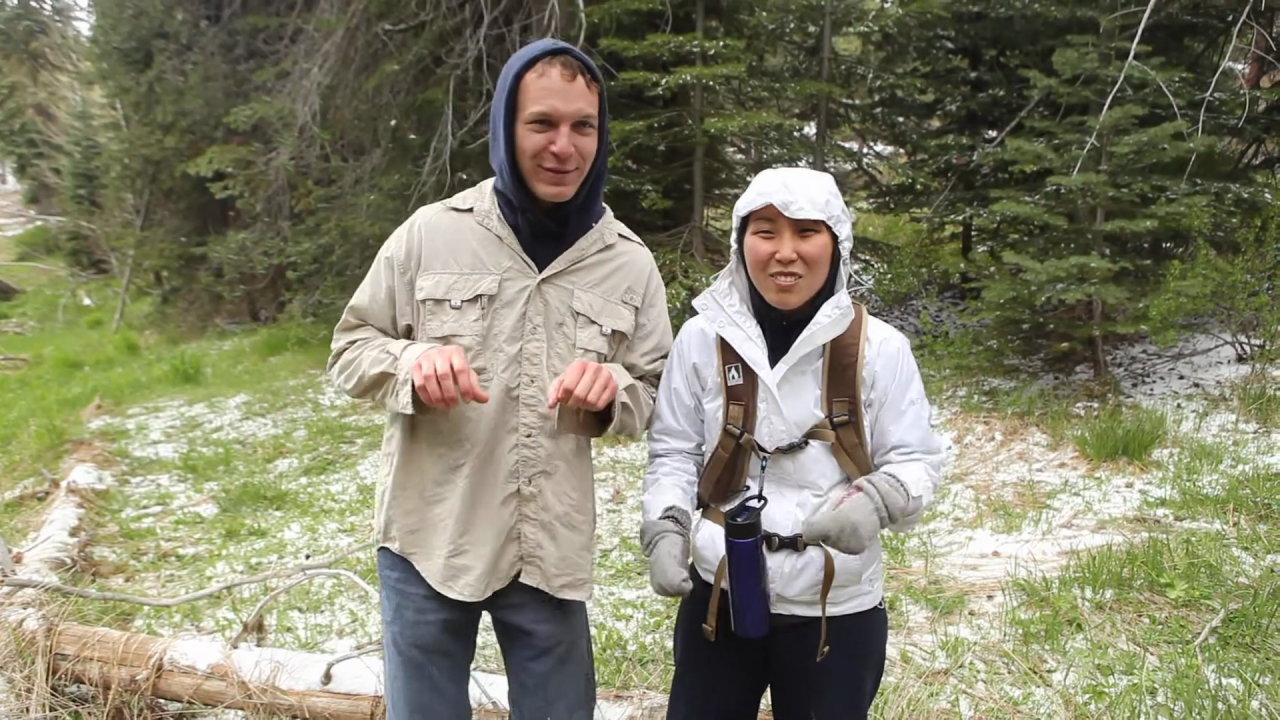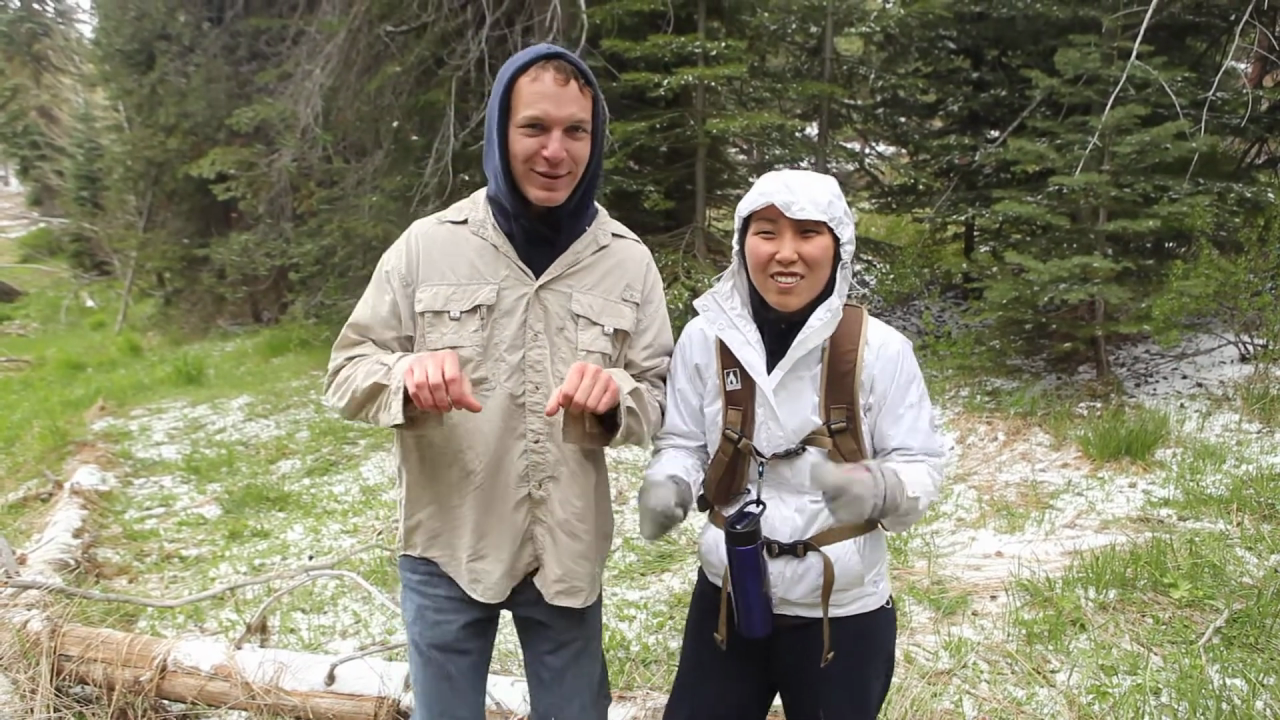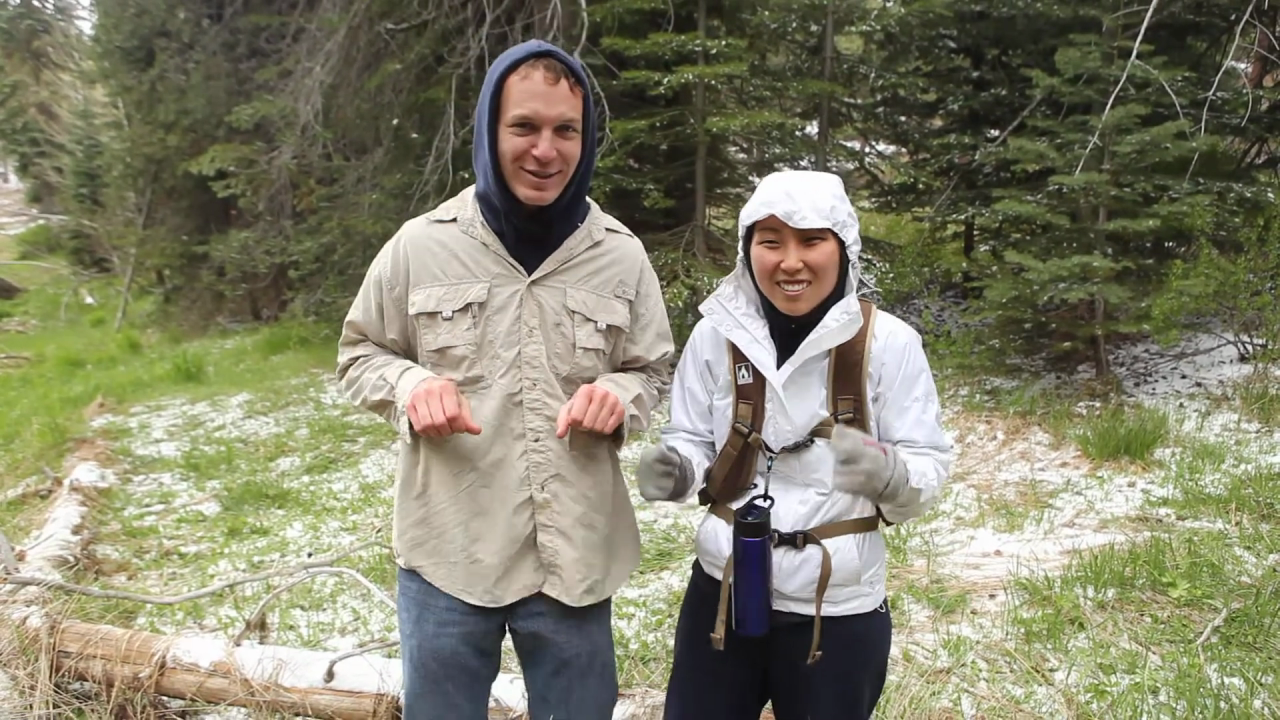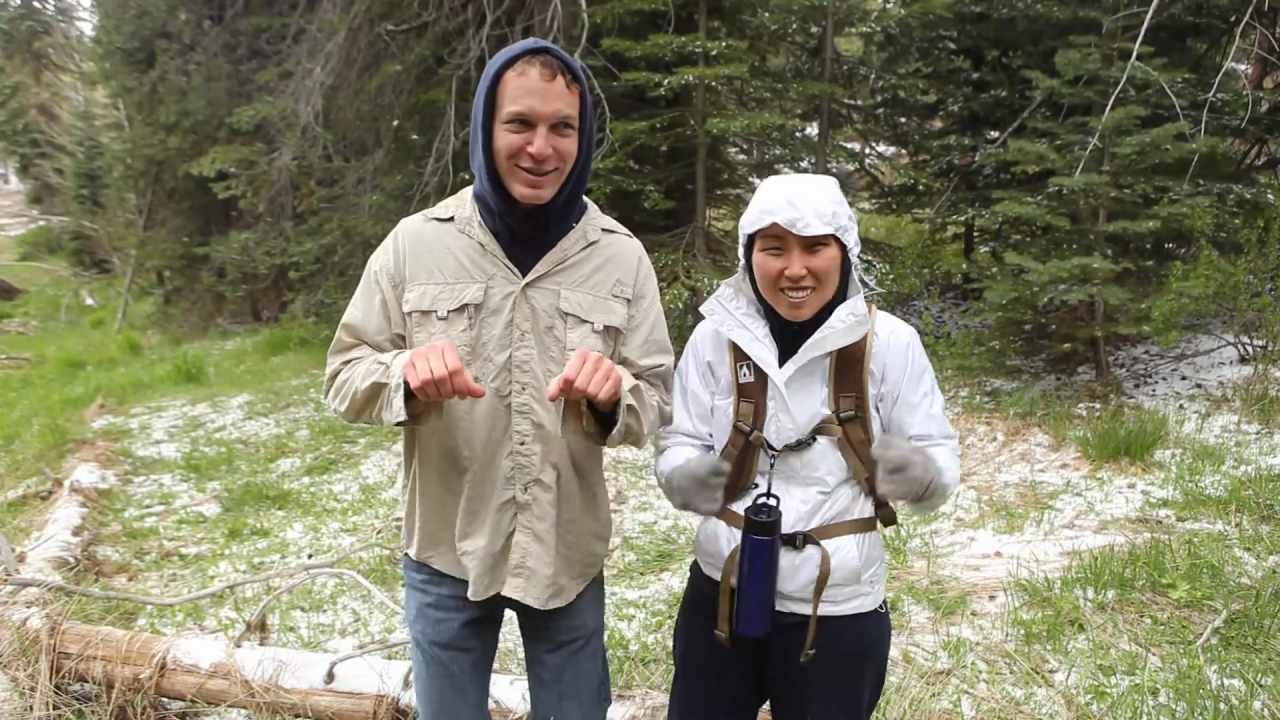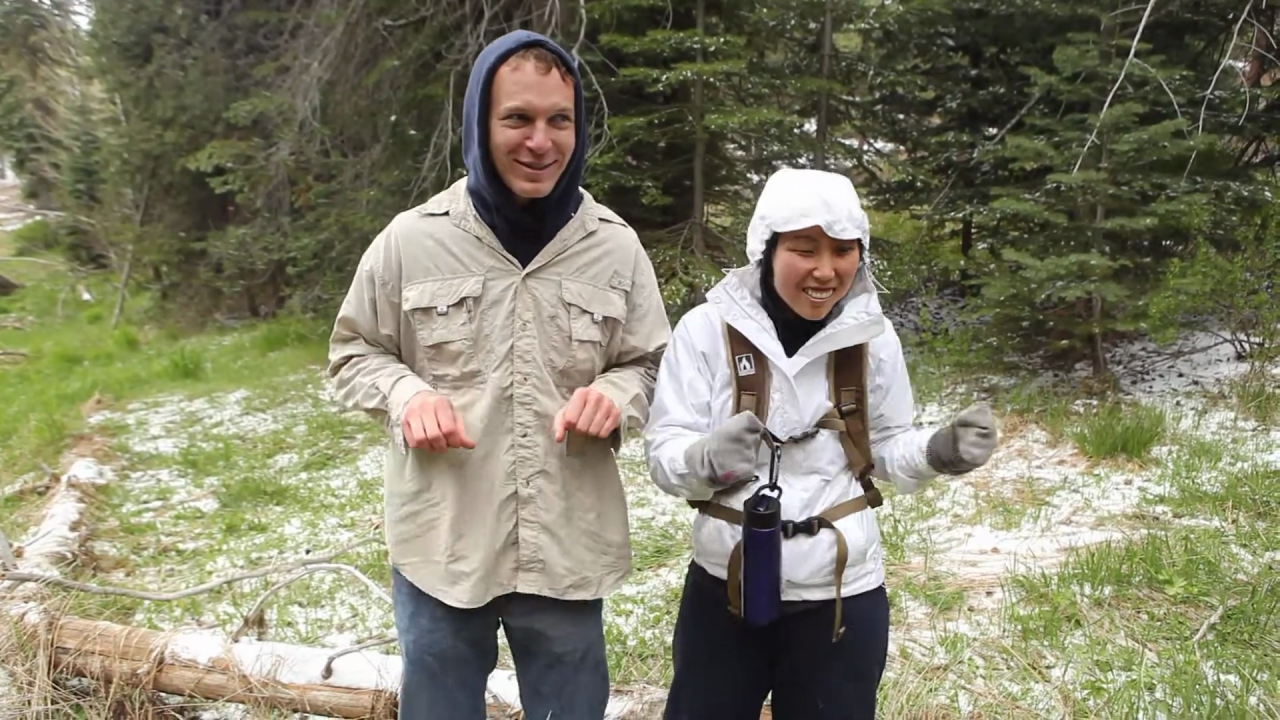
dt=0.4s
person 1, frame 1
left shoulder: (630, 264)
right shoulder: (430, 233)
left elbow: (652, 391)
right elbow: (350, 348)
left wrist: (610, 390)
right wrist: (412, 359)
left hip: (551, 549)
right hip: (427, 539)
person 1, frame 2
left shoulder: (628, 261)
right shoulder: (427, 246)
left elbow: (657, 398)
right elbow: (347, 372)
left wrist: (615, 396)
right wrist: (405, 374)
left hip: (567, 549)
right hip: (446, 544)
person 1, frame 3
left shoulder: (620, 255)
right shoulder: (419, 246)
left elbow: (652, 375)
right elbow: (359, 356)
left wrist: (617, 399)
right wrist: (409, 386)
left hip: (575, 558)
right hip: (445, 553)
person 1, frame 4
left shoulder: (621, 257)
right shoulder: (414, 244)
left elbow: (654, 403)
right elbow: (344, 378)
left wrist: (614, 393)
right wrist: (405, 374)
left hip: (568, 551)
right hip: (446, 548)
person 1, frame 5
left shoulder: (615, 245)
right shoulder: (410, 240)
left elbow: (651, 368)
right elbow: (353, 354)
left wrist: (616, 399)
right wrist: (404, 394)
left hip: (567, 553)
right hip: (439, 550)
person 2, frame 1
left shoulder: (877, 347)
right shoulder: (703, 336)
left elbow: (916, 461)
right elbow: (674, 452)
left wrist: (875, 501)
right wrist: (665, 527)
left hip: (837, 606)
right hip: (721, 593)
person 2, frame 2
left shoulder: (879, 349)
right shoulder: (706, 337)
left elbow: (919, 467)
right elbow: (682, 445)
left wrist: (872, 489)
right wrist: (667, 489)
left hip: (842, 608)
right hip: (729, 596)
person 2, frame 3
left shoulder: (888, 343)
right shoulder: (716, 334)
left elbow: (928, 467)
right elbow: (692, 441)
left wrist: (884, 474)
right wrist: (671, 468)
left hip: (838, 605)
right hip: (725, 588)
person 2, frame 4
left shoulder: (887, 342)
right shoulder: (716, 336)
left elbow: (935, 453)
right elbow: (682, 446)
left wrist: (921, 475)
right wrist: (685, 478)
left hip: (840, 604)
right hip: (724, 589)
person 2, frame 5
left shoulder: (871, 334)
right shoulder: (706, 329)
left elbow: (886, 449)
right elbow: (665, 455)
left wrist: (944, 450)
right wrist: (711, 456)
left hip: (841, 591)
right hip: (725, 586)
